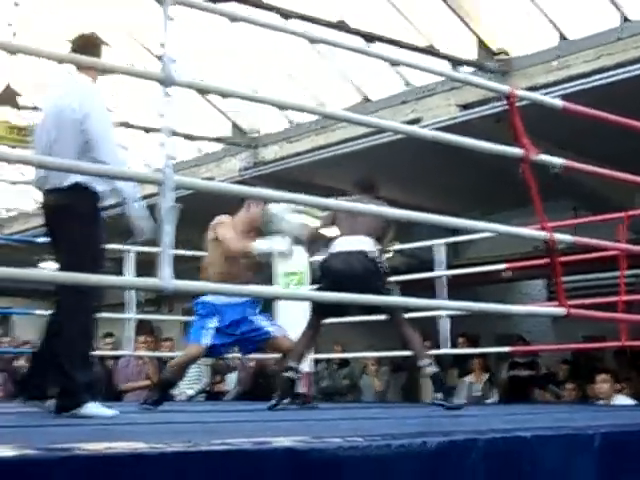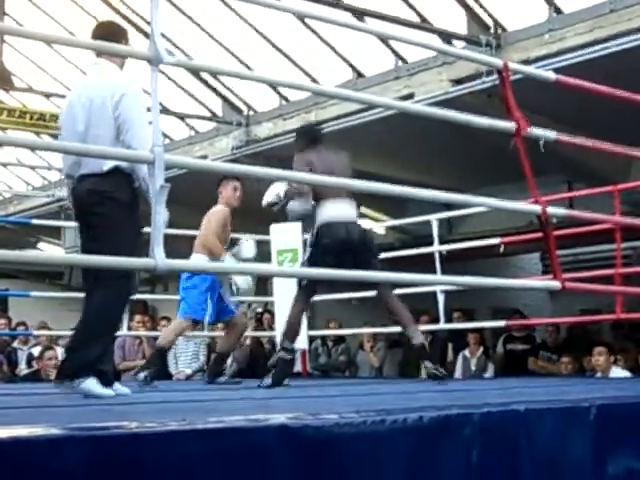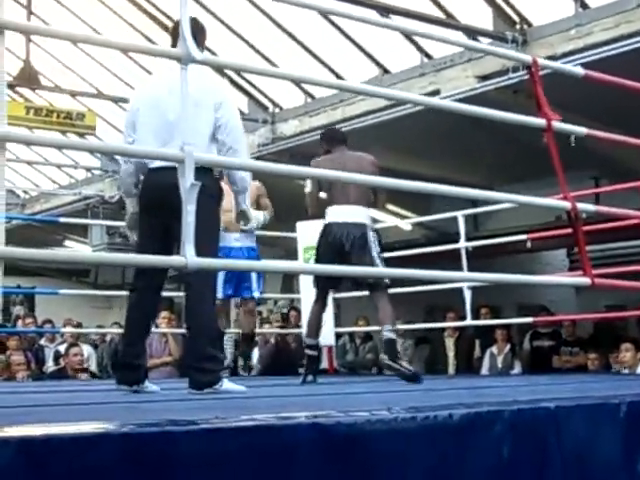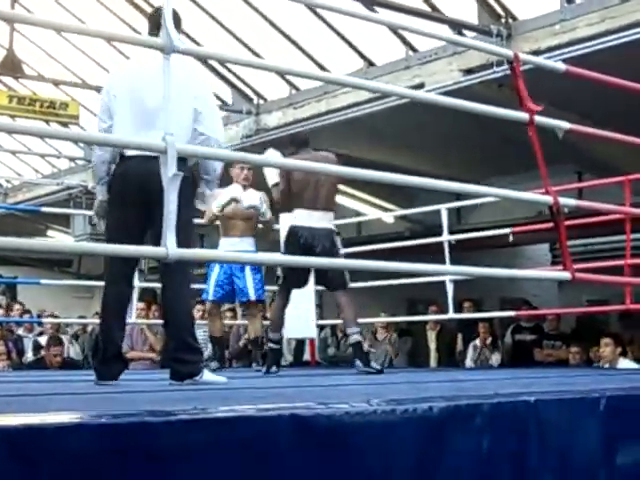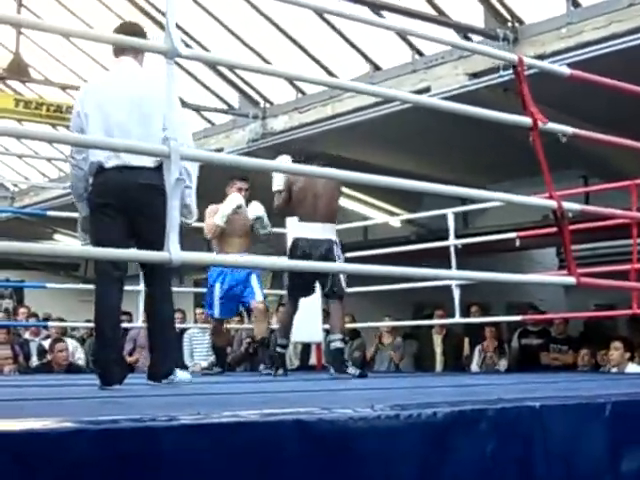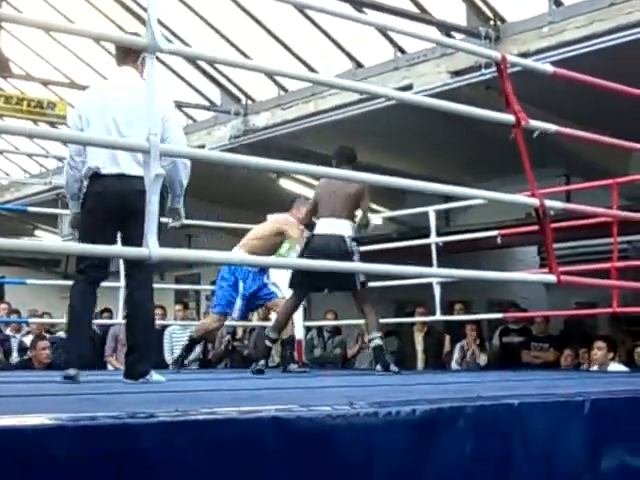
dt=0.7s
person 1, frame 1
left shoulder: (53, 101)
right shoulder: (88, 98)
left elbow: (42, 159)
right elbow: (108, 157)
right wrist: (136, 209)
left hip: (55, 200)
right hip: (79, 202)
left knee: (70, 297)
right knee: (80, 298)
left ankle: (38, 384)
right ankle: (73, 396)
person 1, frame 2
left shoulder: (76, 92)
right shoulder: (122, 86)
left elbow: (68, 156)
right elbow: (139, 146)
left wrist: (76, 201)
right wrist: (156, 196)
left hip: (84, 189)
right hip: (114, 187)
left knee: (99, 282)
right knee: (115, 281)
left ankle: (99, 372)
right ankle: (79, 366)
person 1, frame 3
left shoulder: (147, 87)
right shoulder: (213, 85)
left elbow: (129, 149)
right elbow: (233, 144)
left wrist: (131, 200)
right wrist: (242, 198)
left hip: (154, 183)
right hip: (196, 182)
left knee: (147, 276)
right knee: (199, 278)
left ankle: (129, 371)
right ankle: (204, 375)
person 1, frame 4
left shoulder: (121, 73)
right shoulder: (192, 73)
left elbow: (103, 135)
right elbow: (210, 135)
left wrist: (101, 189)
right wrist: (209, 185)
left hip: (127, 172)
right hip: (172, 172)
left knee: (119, 269)
right knee: (175, 268)
left ankle: (107, 365)
right ankle: (186, 366)
person 1, frame 5
left shoulder: (90, 91)
right shoulder: (158, 87)
left elbow: (78, 154)
right elbow: (180, 143)
left wrist: (82, 205)
right wrist: (188, 195)
left hip: (106, 186)
right hip: (149, 184)
left knee: (109, 278)
right knee: (158, 277)
left ankle: (110, 371)
right ankle: (163, 368)
person 1, frame 6
left shoulder: (90, 96)
right shoulder: (157, 97)
left elbow: (74, 156)
right elbow: (178, 155)
left wrist: (74, 203)
right wrist: (176, 199)
left hip: (100, 190)
right hip: (141, 192)
left knee: (88, 273)
right knee: (139, 279)
left ankle: (74, 356)
right ankle: (138, 367)
person 2, frame 1
left shoulder: (342, 202)
right shoulder: (387, 209)
left elbow: (314, 234)
right elbow: (384, 245)
left hip: (335, 260)
right hip: (364, 259)
left knee: (311, 328)
right knee: (402, 324)
left ankle: (284, 391)
person 2, frame 2
left shoulder: (303, 158)
right shoulder: (343, 157)
left elbow: (303, 192)
left wrist: (282, 197)
left hip: (328, 232)
right hip: (354, 229)
left knee: (301, 299)
right knee: (387, 295)
left ankle: (281, 370)
right ankle: (425, 355)
person 2, frame 3
left shoulder: (318, 164)
right shoulder: (369, 161)
left elbow: (313, 210)
right elbow: (379, 201)
left hip: (332, 228)
right hip: (360, 229)
left knee: (321, 298)
right knee: (380, 293)
left ankle: (310, 366)
right ankle: (391, 352)
person 2, frame 4
right shoulder: (331, 159)
left elbow: (282, 204)
left wrist: (273, 178)
left hip: (299, 231)
right hip: (326, 232)
left knee: (282, 294)
right knee: (341, 295)
left ankle: (272, 359)
right ankle: (360, 355)
person 2, frame 5
left shoulder: (293, 178)
left elbow: (279, 208)
left wrist: (278, 183)
left hip: (301, 243)
right hip: (327, 243)
left knee: (291, 302)
right knee: (335, 301)
left ankle: (279, 362)
right ankle: (337, 358)
person 2, frame 6
left shoulder: (322, 183)
right shoulder: (362, 182)
left elbow: (306, 218)
right elbow: (365, 221)
right wrist: (360, 223)
left hip: (316, 241)
right hip: (341, 242)
left knee: (294, 299)
right knee: (363, 300)
left ankle: (263, 357)
right ankle: (380, 358)
person 3, frame 1
left shoulder: (254, 236)
right shoulder: (222, 222)
right elbow: (236, 249)
right wrist: (270, 245)
left hip: (246, 306)
right hip: (214, 305)
left knee: (287, 347)
right knee: (193, 352)
right ankle: (156, 394)
person 3, frame 2
left shoulder: (219, 215)
right shoulder: (221, 212)
right elbow: (209, 240)
left wrist: (237, 252)
right wrist: (232, 265)
left hip: (209, 277)
right hip: (200, 275)
left knee: (240, 323)
right knee: (184, 322)
left ankle: (214, 371)
right ankle: (148, 369)
person 3, frame 3
left shoulder: (256, 187)
left elbow: (269, 211)
left wrist: (259, 218)
left hip: (248, 249)
right hip: (223, 249)
left knee: (249, 305)
right knee: (222, 304)
left ankle: (244, 357)
person 3, frame 4
left shoulder: (258, 196)
right shoulder: (220, 194)
left elbow: (269, 223)
right elbow: (208, 219)
left wrist: (260, 208)
right wrist: (224, 201)
left hip: (247, 255)
right hip: (223, 254)
left knee: (253, 307)
right knee: (212, 307)
left ankle: (257, 358)
right ankle: (218, 356)
person 3, frame 5
left shoulder: (252, 211)
right shoulder: (214, 210)
left elbow: (265, 232)
right elbow: (209, 234)
left wrist: (261, 218)
right wrist: (225, 212)
left hip: (246, 269)
right hip: (222, 270)
left knee: (260, 308)
right knee: (217, 322)
right ankle: (220, 363)
person 3, frame 6
left shoulder: (285, 223)
right shoulder: (287, 222)
right elbow: (301, 244)
left hip: (256, 272)
right hip: (238, 270)
left knee: (283, 307)
right knee: (215, 322)
left ankle: (289, 361)
right ankle: (184, 355)
